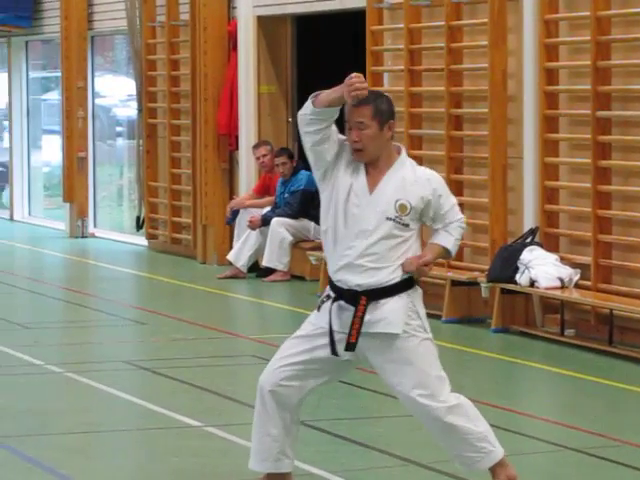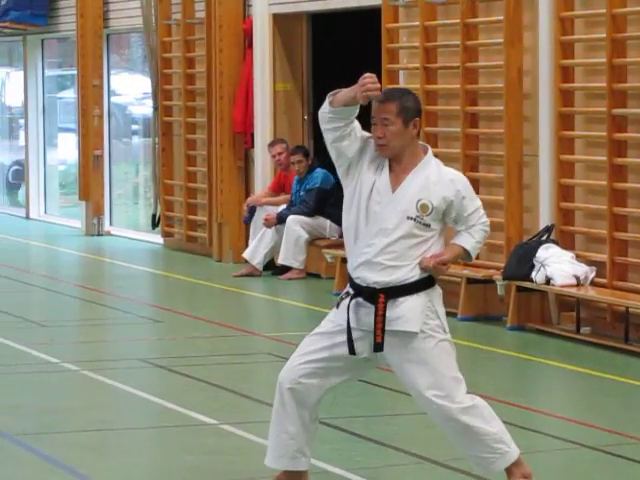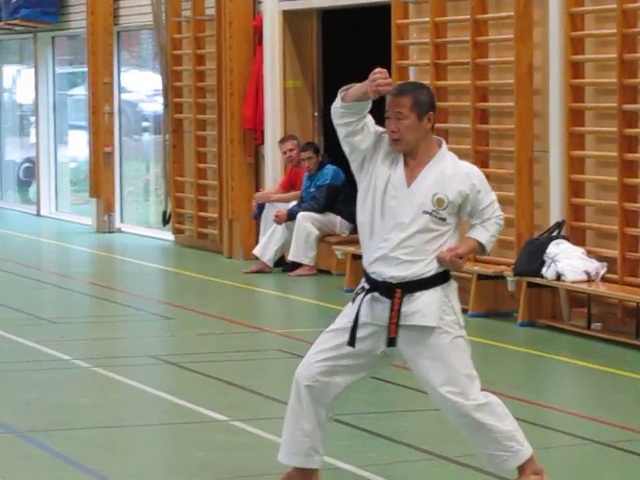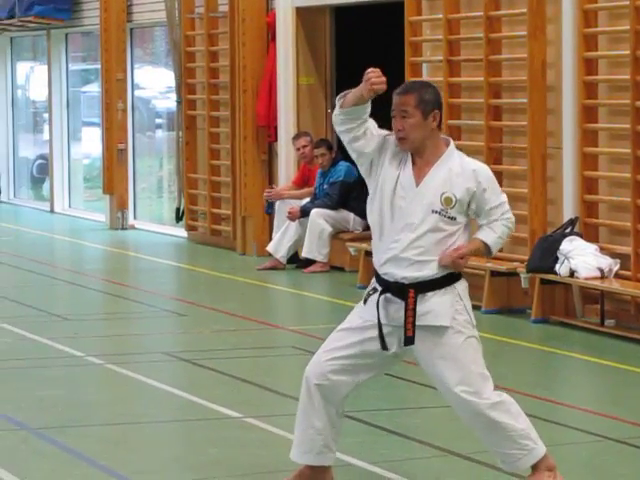
dt=0.2s
person 1, frame 1
left shoulder: (423, 182)
right shoulder: (337, 163)
left elbow: (453, 223)
right elbow: (311, 118)
left wrist: (429, 255)
right wrist: (339, 95)
left hip: (393, 312)
right hip: (338, 309)
left knee: (433, 399)
right knee: (276, 382)
person 1, frame 2
left shoulder: (447, 182)
right shoulder: (362, 160)
left elbow: (476, 225)
right elbow: (331, 117)
left wrist: (449, 254)
right wrist: (353, 95)
left hip: (412, 311)
right hip: (357, 306)
left knee: (447, 399)
right knee: (296, 379)
person 1, frame 3
left shoulder: (462, 175)
right shoulder: (376, 154)
left elbow: (491, 218)
right elbow: (344, 113)
left wrist: (466, 247)
right wrist: (366, 90)
left hip: (427, 305)
right hip: (372, 302)
left knee: (460, 395)
right knee: (312, 376)
person 1, frame 4
left shoulder: (471, 173)
right shoulder: (386, 155)
left elbow: (501, 220)
right elbow: (348, 122)
left wrist: (470, 248)
right wrist: (361, 93)
left hip: (438, 306)
right hip: (383, 302)
left knee: (474, 394)
right knee: (323, 374)
person 2, frame 1
left shoulder: (303, 179)
right shoulder: (282, 181)
left elbow: (293, 210)
right elbow: (276, 208)
left wrist: (263, 219)
right wrist: (261, 219)
left hip: (314, 225)
right hip: (297, 221)
left knee: (278, 222)
right knee: (259, 227)
left ankle: (282, 271)
right ankle: (239, 267)
person 2, frame 2
left shoulder: (320, 177)
right shoulder: (298, 179)
left elbow: (309, 208)
right elbow: (292, 206)
left wrist: (279, 217)
right wrist: (277, 217)
left hip: (331, 223)
right hip: (313, 220)
left knee: (293, 220)
right knee: (276, 225)
left ankle: (298, 269)
right ankle: (255, 265)
person 2, frame 3
left shoulder: (330, 173)
right shoulder: (309, 175)
left elbow: (319, 205)
right elbow: (303, 203)
left wrist: (289, 214)
right wrist: (287, 213)
left hip: (341, 220)
right hip: (325, 216)
left knee: (304, 217)
right knee: (286, 222)
left ankle: (309, 265)
right ankle: (266, 262)
person 2, frame 4
left shoulder: (343, 170)
right shoulder: (322, 172)
left elbow: (332, 201)
right elbow: (316, 199)
left wrist: (303, 210)
right wrist: (300, 209)
left hip: (355, 217)
right hip: (338, 213)
left knee: (317, 213)
right knee: (300, 218)
left ankle: (322, 262)
right ankle: (279, 258)
